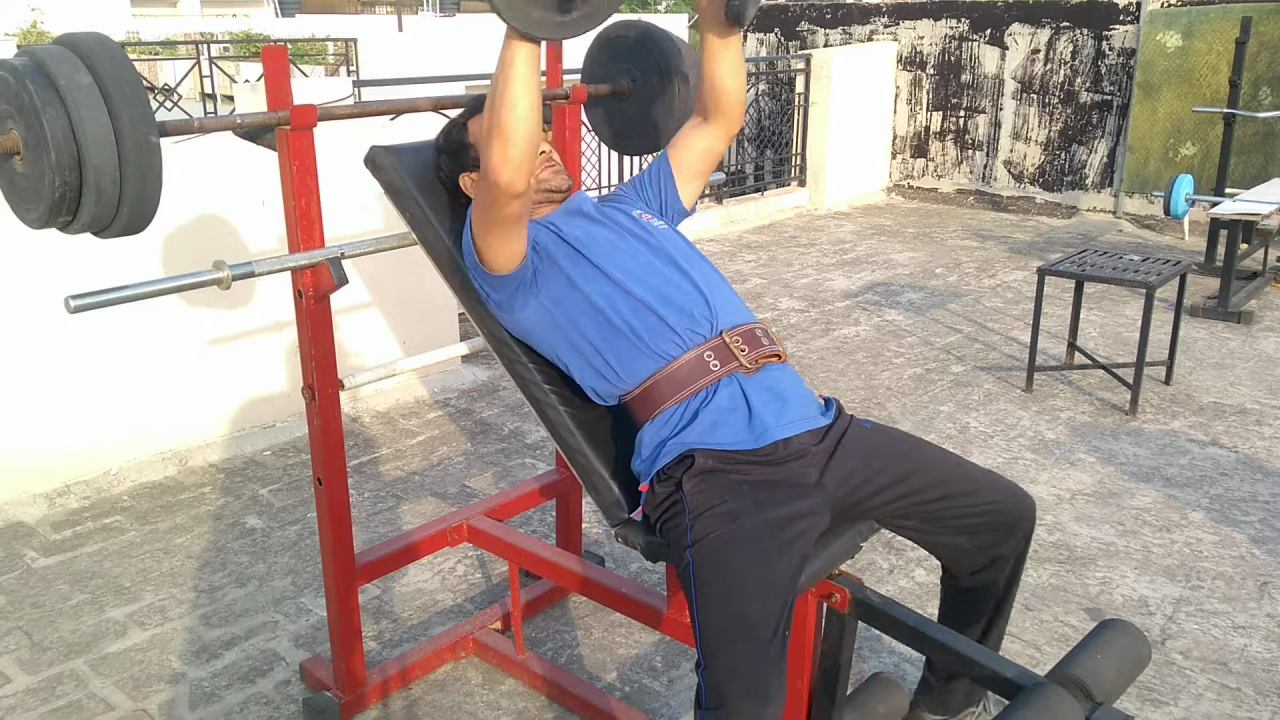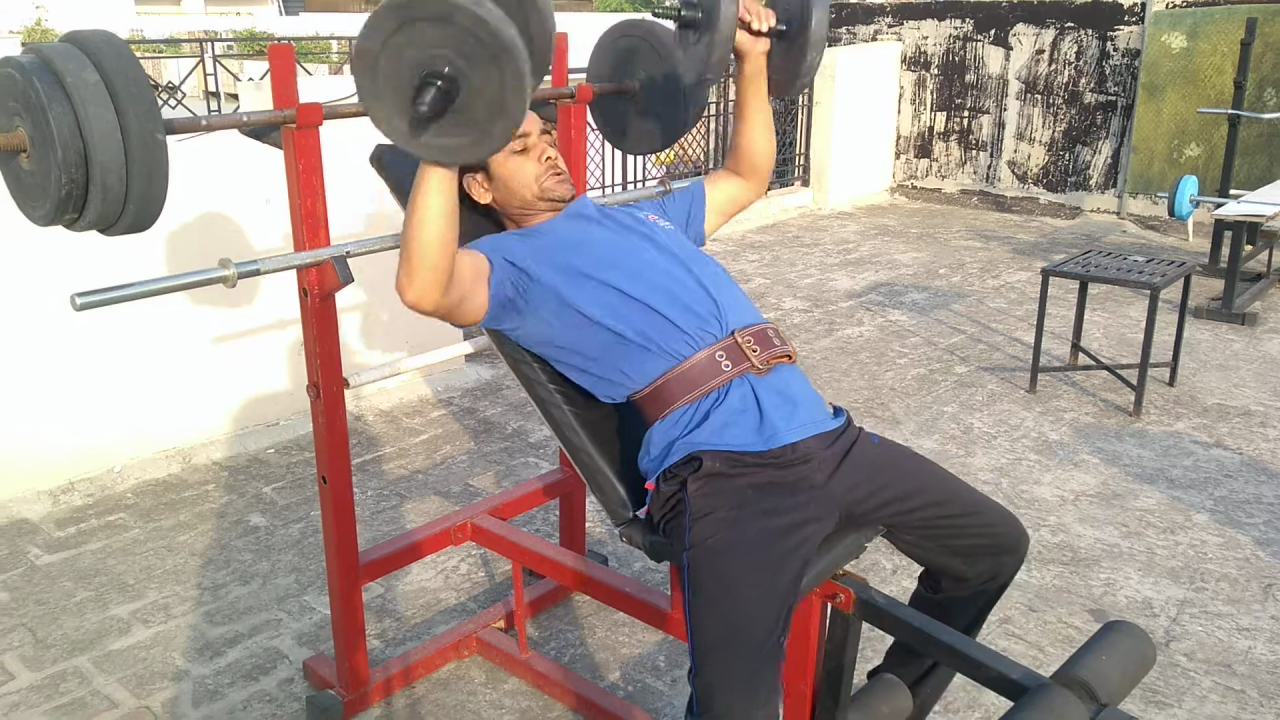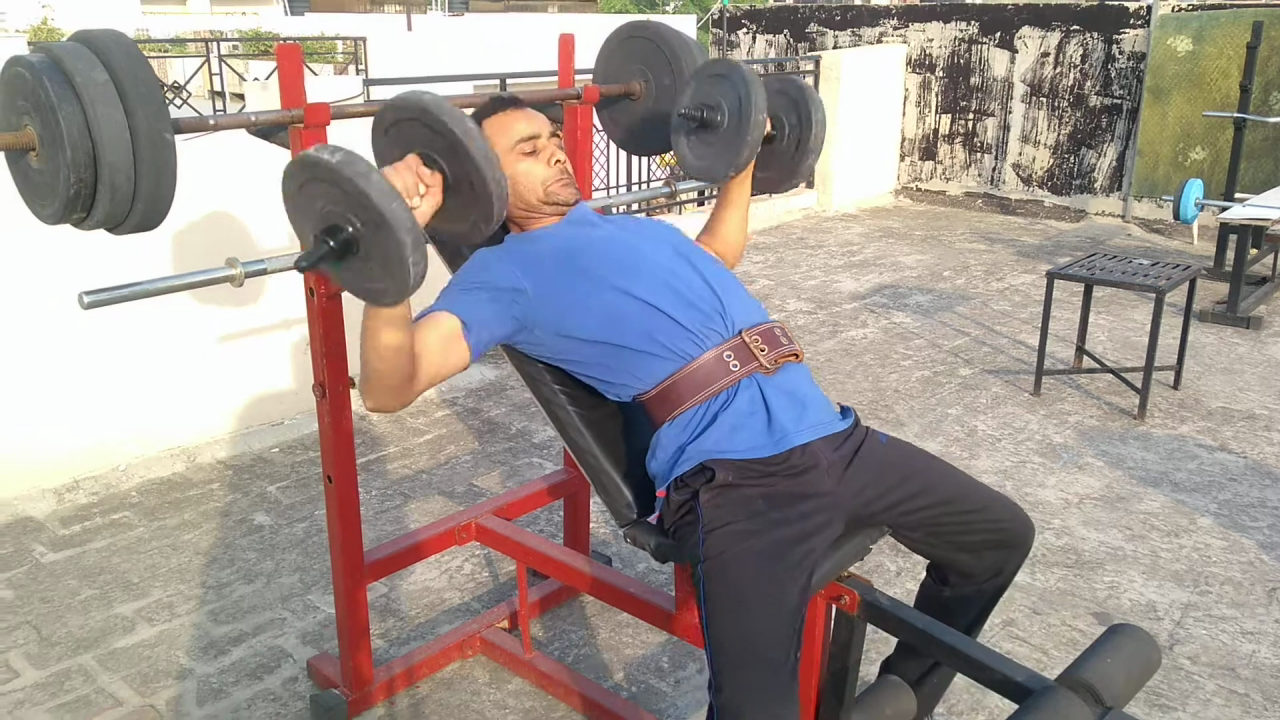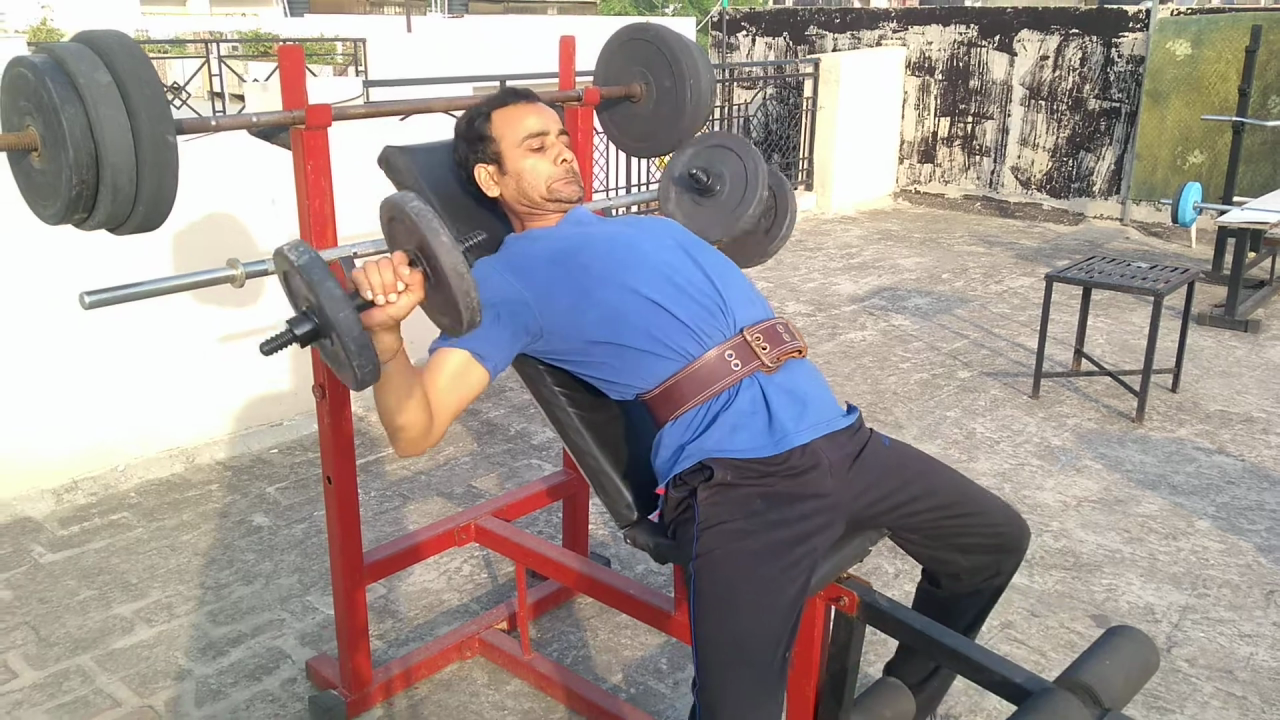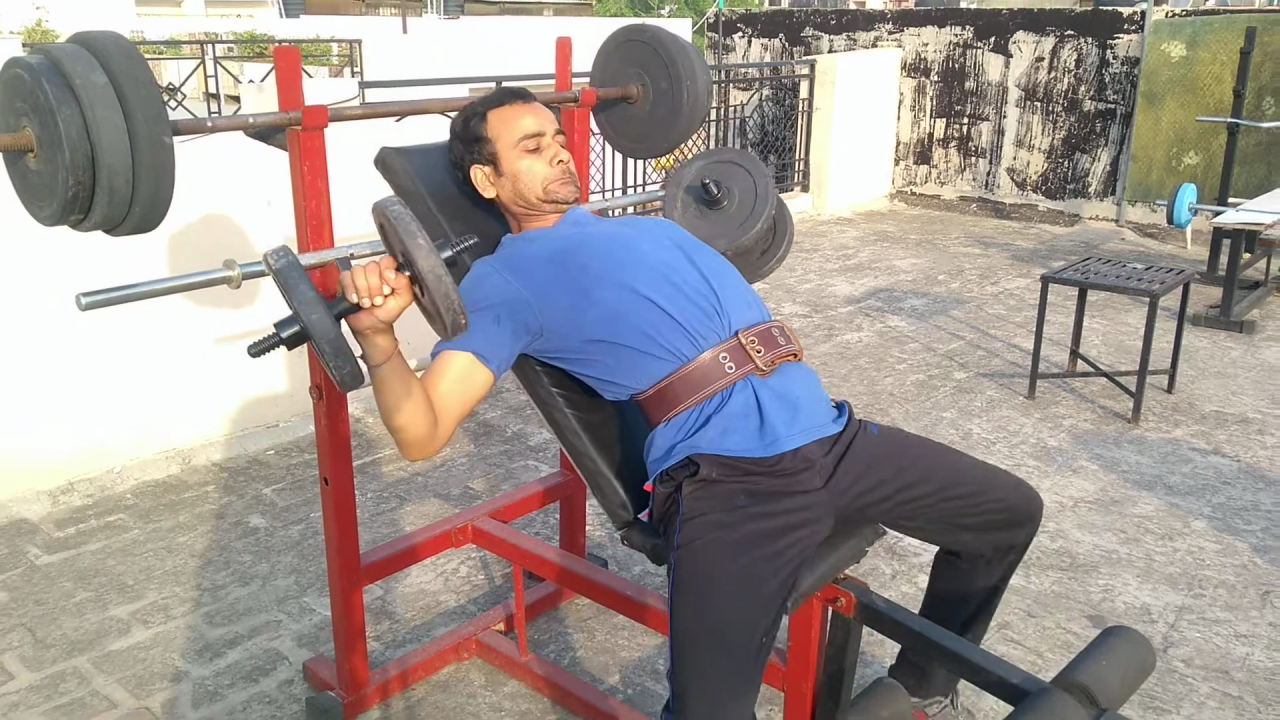
dt=0.2s
person 1, frame 1
left shoulder: (629, 208)
right shoulder: (509, 257)
left elbow: (719, 120)
right elbow: (511, 180)
left hip: (814, 427)
right hip: (717, 472)
left knee: (1004, 515)
person 1, frame 2
left shoulder: (634, 217)
right shoulder: (511, 260)
left elbow: (748, 178)
right elbow: (424, 288)
left wrist: (750, 60)
left hip: (822, 432)
right hip: (724, 474)
left knee: (996, 544)
person 1, frame 3
left shoulder: (630, 224)
right shoulder: (505, 270)
left elbow: (719, 252)
right elbow: (387, 386)
left wrist: (742, 165)
left hip: (828, 434)
right hip: (730, 477)
left knee: (1003, 535)
person 1, frame 4
left shoulder: (639, 225)
right shoulder: (506, 276)
right elbow: (414, 428)
right wrist: (384, 328)
left hip: (837, 434)
right hip: (734, 476)
left knee: (998, 537)
person 1, frame 5
left shoulder: (640, 225)
right shoulder: (504, 278)
right elbow: (424, 432)
right wrist: (376, 333)
left hip: (827, 433)
right hip: (726, 476)
left knee: (1010, 511)
